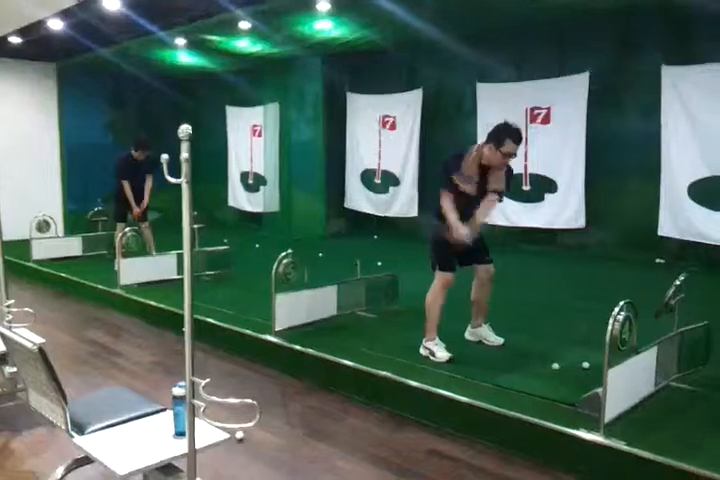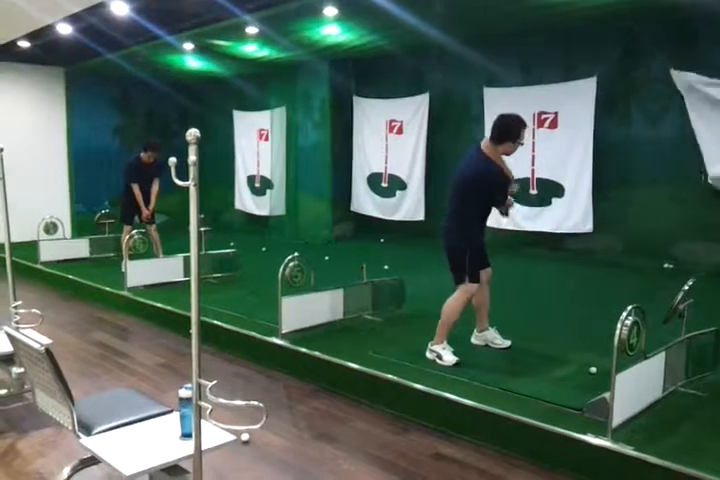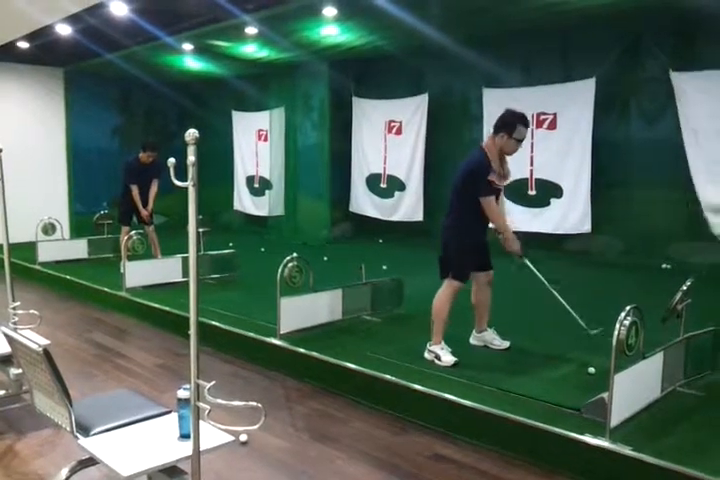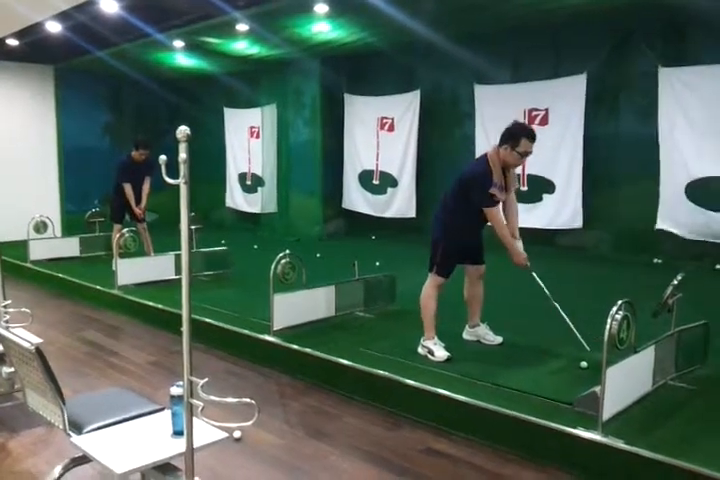
dt=0.5s
person 1, frame 1
left shoulder: (504, 173)
right shoulder: (459, 162)
left elbow: (488, 204)
right elbow: (446, 199)
left wrist: (471, 228)
right wrist: (456, 226)
left hip: (472, 228)
right hip: (446, 227)
left knee: (486, 273)
right knee: (444, 279)
left ankle: (477, 327)
right ankle: (430, 341)
person 1, frame 2
left shoulder: (478, 150)
right shoulder: (494, 174)
right elbow: (503, 205)
left wrist: (505, 190)
right wrist: (508, 201)
left hip: (467, 229)
right hip: (461, 234)
left knee: (484, 276)
right knee: (467, 288)
left ankle: (482, 331)
right ankle: (437, 345)
person 1, frame 3
left shoulder: (497, 158)
right shoulder: (480, 164)
left elbow: (497, 199)
right elbow: (489, 207)
left wrist: (504, 232)
right wrist: (509, 238)
left hip: (476, 231)
right hip: (458, 231)
left knee: (485, 278)
right knee: (452, 284)
left ankle: (481, 332)
right ankle: (435, 345)
person 1, frame 4
left shoulder: (506, 165)
right shoulder: (480, 174)
left elbow: (510, 200)
right elbow: (494, 217)
left wrist: (517, 239)
right wrist: (513, 251)
left hip: (471, 227)
right hip: (449, 227)
left knee: (477, 272)
right knee: (436, 279)
left ankle: (473, 327)
right ankle: (428, 340)
person 2, frame 1
left shoulder: (149, 160)
right shoulder: (123, 162)
left elbow: (149, 180)
right elbow: (126, 185)
left wrist: (146, 199)
right wrist: (133, 207)
left hip: (139, 196)
right hip: (123, 197)
left knee: (145, 225)
right knee: (121, 226)
left ankle: (153, 253)
person 2, frame 2
left shoulder: (157, 164)
right shoulder: (132, 164)
left elbow: (155, 184)
right elbow: (135, 188)
left wrist: (151, 205)
right wrist: (143, 209)
left hip: (147, 199)
right hip: (130, 199)
left knee: (152, 227)
right knee: (127, 229)
left ankle: (160, 256)
right ankle: (125, 260)
person 2, frame 3
left shoulder: (156, 165)
right shoulder: (130, 165)
left elbow: (154, 185)
right elbow: (134, 189)
left wrist: (150, 205)
right wrist: (141, 210)
left hip: (145, 200)
right hip: (128, 200)
left knee: (150, 228)
right knee: (126, 229)
left ankle: (158, 257)
right ankle: (124, 261)
person 2, frame 4
left shoulder: (148, 163)
right shoulder: (124, 164)
left elbow: (146, 183)
right elbow: (127, 187)
left wrist: (143, 203)
right wrist: (134, 208)
left hip: (137, 198)
right hip: (120, 198)
left knee: (142, 226)
right knee: (117, 227)
left ankle: (151, 255)
right ankle: (115, 258)
